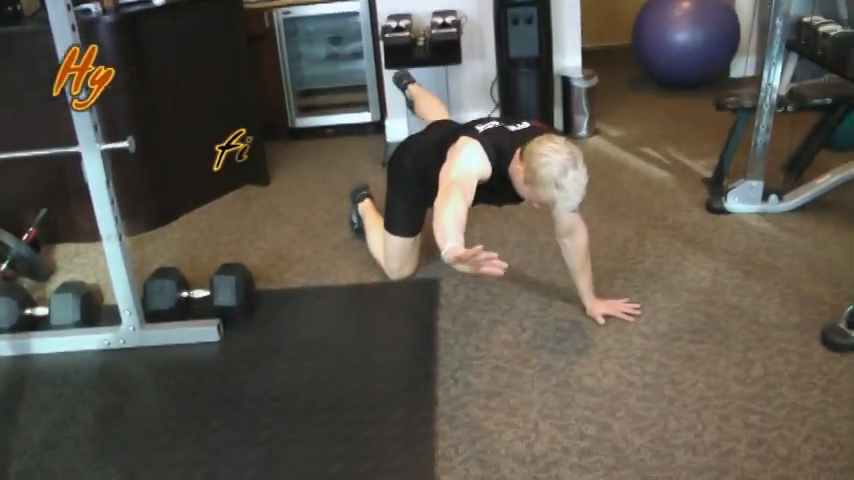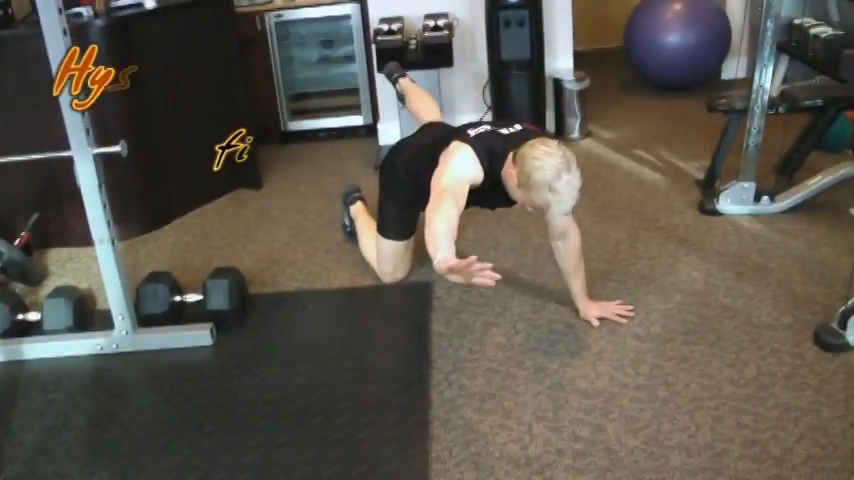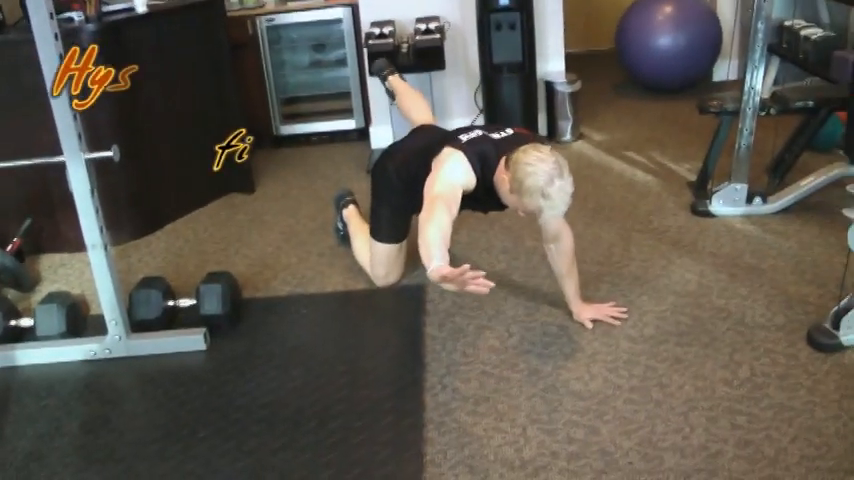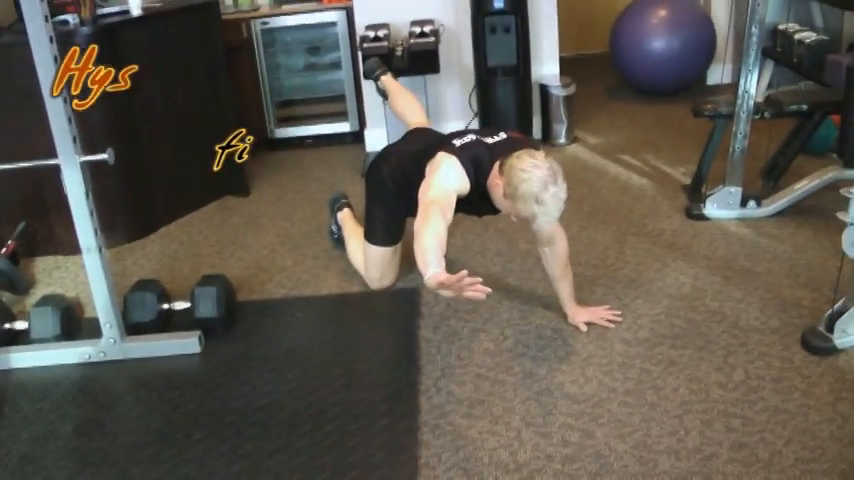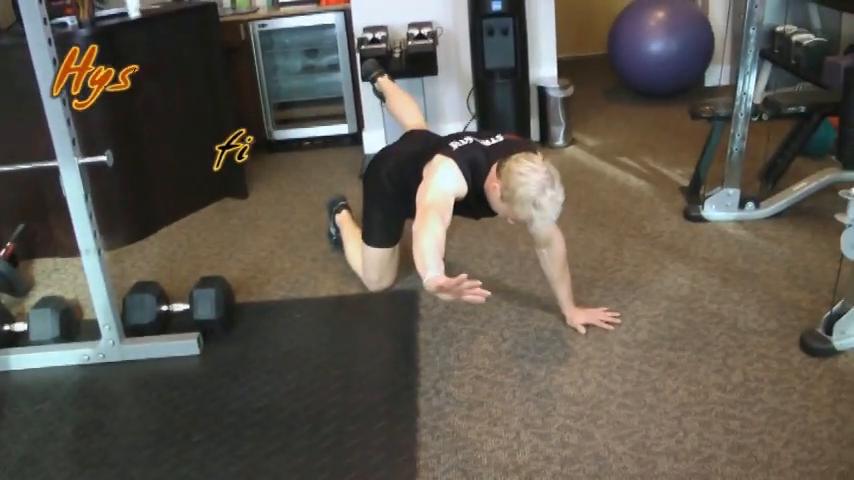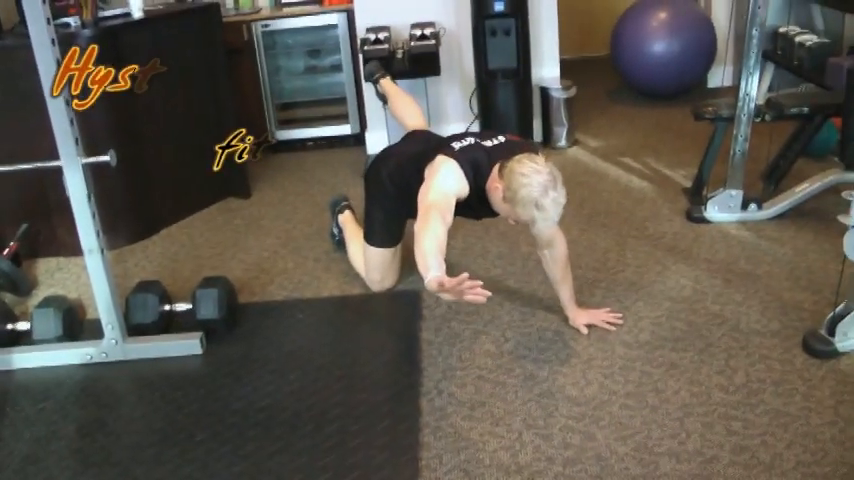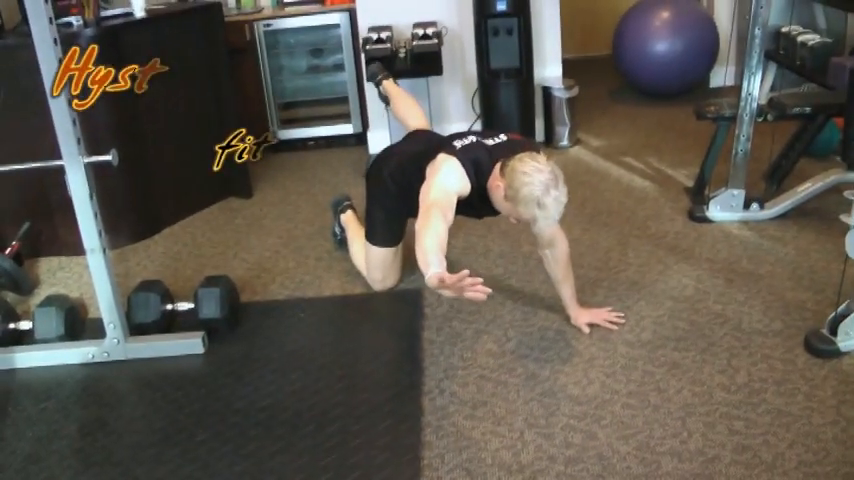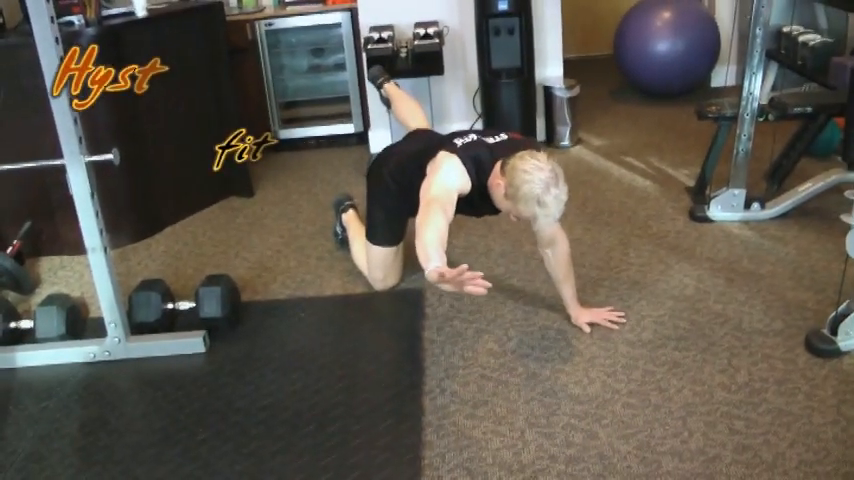
dt=0.1s
person 1, frame 1
left shoulder: (554, 157)
right shoulder: (472, 157)
left elbow: (571, 231)
right elbow: (451, 198)
left wrist: (590, 300)
right wrist: (452, 248)
right hip: (413, 167)
right knee: (398, 271)
left ankle: (410, 86)
right ankle: (364, 204)
person 1, frame 2
left shoulder: (545, 158)
right shoulder: (465, 161)
left elbow: (564, 233)
right elbow: (443, 204)
left wrist: (583, 301)
right wrist: (444, 258)
right hip: (404, 172)
left knee: (434, 124)
right knee: (391, 274)
left ankle: (401, 81)
right ankle: (356, 207)
person 1, frame 3
left shoulder: (538, 161)
right shoulder: (457, 167)
left elbow: (557, 236)
right elbow: (437, 213)
left wrist: (577, 304)
right wrist: (438, 269)
left hip: (431, 144)
right hip: (397, 175)
left knee: (426, 126)
right knee: (385, 278)
left ankle: (391, 77)
right ankle: (348, 210)
person 1, frame 4
left shoulder: (532, 164)
right shoulder: (451, 172)
left elbow: (551, 239)
right elbow: (431, 219)
left wrist: (572, 307)
right wrist: (434, 275)
left hip: (424, 147)
right hip: (391, 178)
left knee: (420, 129)
right knee: (379, 280)
left ankle: (383, 77)
right ankle: (343, 213)
person 1, frame 5
left shoulder: (530, 165)
right shoulder: (448, 173)
left elbow: (549, 240)
right elbow: (430, 221)
left wrist: (569, 308)
right wrist: (434, 278)
left hip: (423, 147)
right hip: (388, 179)
left knee: (418, 130)
right knee: (378, 282)
left ankle: (380, 79)
right ankle: (342, 215)
person 1, frame 6
left shoulder: (532, 167)
right shoulder: (450, 174)
left elbow: (551, 241)
right elbow: (431, 221)
left wrist: (572, 309)
right wrist: (435, 278)
left hip: (423, 148)
right hip: (390, 179)
left knee: (419, 131)
right knee: (380, 282)
left ankle: (382, 80)
right ankle: (344, 215)
person 1, frame 7
left shoulder: (531, 166)
right shoulder: (451, 172)
left elbow: (551, 241)
right elbow: (432, 218)
left wrist: (574, 308)
right wrist: (435, 275)
left hip: (424, 148)
right hip: (391, 180)
left knee: (420, 130)
right knee: (382, 281)
left ankle: (384, 83)
right ankle: (346, 215)
person 1, frame 8
left shoulder: (533, 165)
right shoulder: (452, 170)
left elbow: (552, 240)
right elbow: (432, 214)
left wrist: (574, 308)
right wrist: (436, 268)
left hip: (424, 149)
right hip: (391, 180)
left knee: (421, 131)
right knee: (383, 281)
left ankle: (386, 86)
right ankle: (348, 214)
